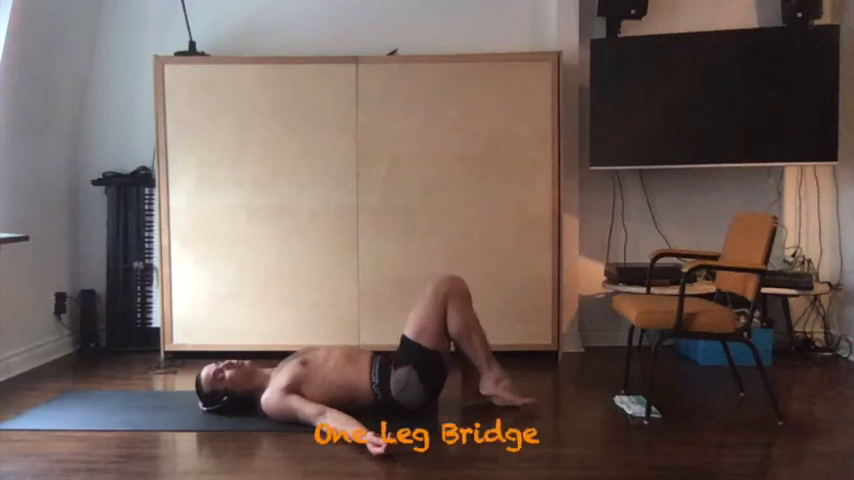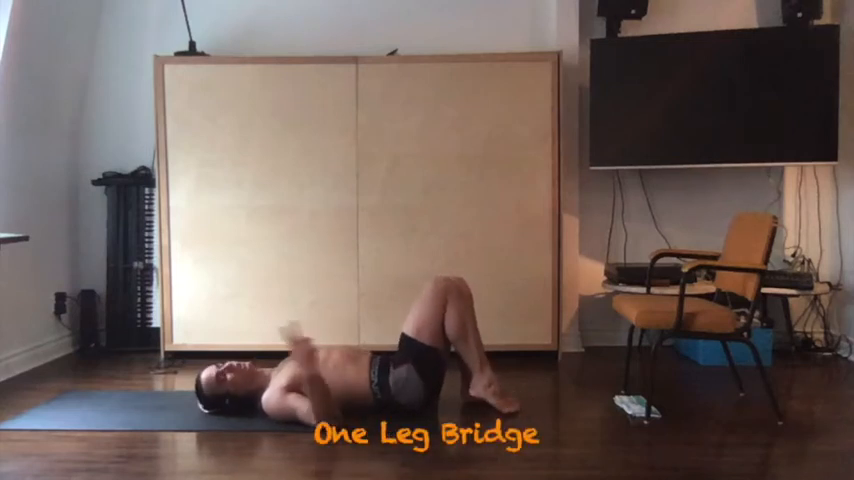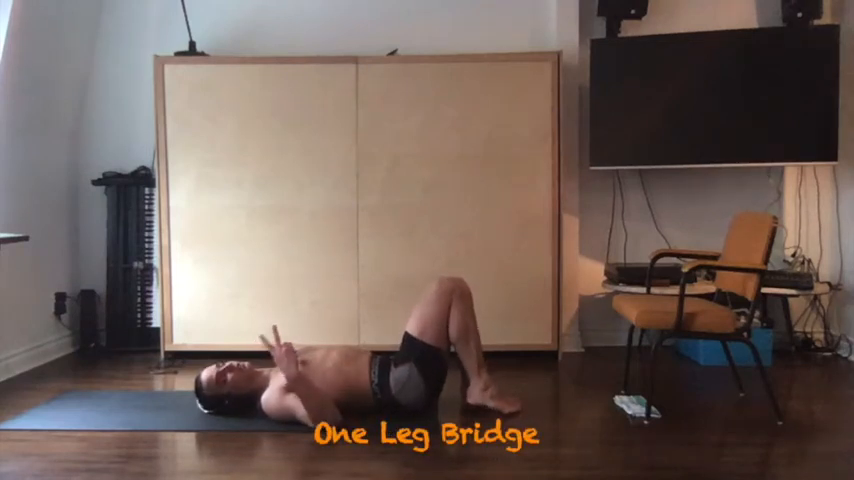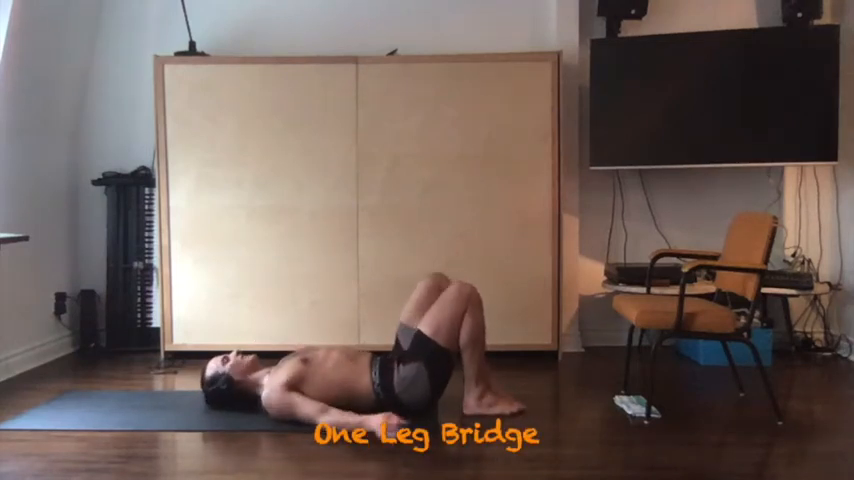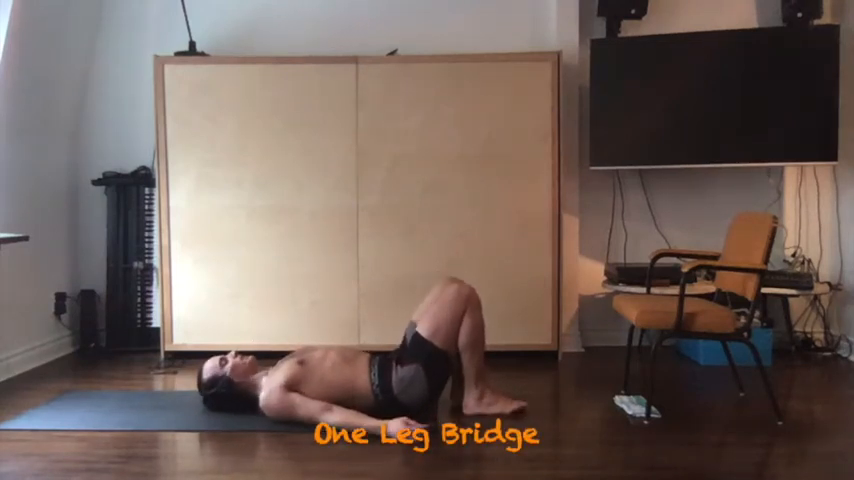
dt=1s
person 1, frame 1
left shoulder: (282, 372)
right shoulder: (273, 400)
right elbow: (321, 414)
right wrist: (365, 436)
left hip: (393, 367)
right hip: (404, 385)
left knee: (453, 285)
right knee: (443, 288)
left ankle: (474, 386)
right ankle: (493, 378)
person 1, frame 2
left shoulder: (275, 375)
right shoulder: (273, 399)
right elbow: (328, 419)
right wrist: (309, 375)
left hip: (391, 370)
right hip: (404, 384)
left knee: (455, 286)
right knee: (443, 288)
left ankle: (472, 387)
right ankle: (483, 381)
person 1, frame 3
left shoulder: (277, 375)
right shoulder: (273, 400)
right elbow: (329, 419)
right wrist: (295, 376)
left hip: (394, 370)
right hip: (404, 385)
left knee: (452, 288)
right knee: (448, 289)
left ankle: (473, 385)
right ankle: (479, 387)
person 1, frame 4
left shoulder: (277, 375)
right shoulder: (273, 397)
right elbow: (325, 414)
right wrist: (371, 422)
left hip: (394, 364)
right hip: (404, 383)
left knee: (436, 281)
right knee: (464, 294)
left ankle: (480, 378)
right ankle: (477, 398)
person 1, frame 5
left shoulder: (274, 377)
right shoulder: (271, 398)
right elbow: (326, 413)
right wrist: (386, 426)
left hip: (393, 365)
right hip: (402, 386)
left knee: (450, 286)
right knee: (463, 295)
left ankle: (461, 392)
right ankle: (477, 397)
